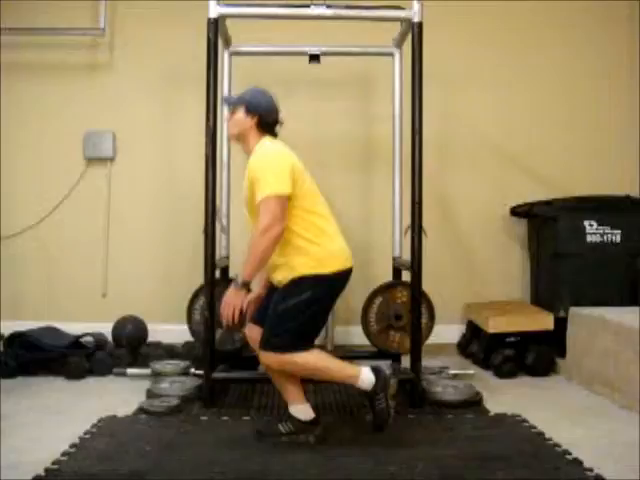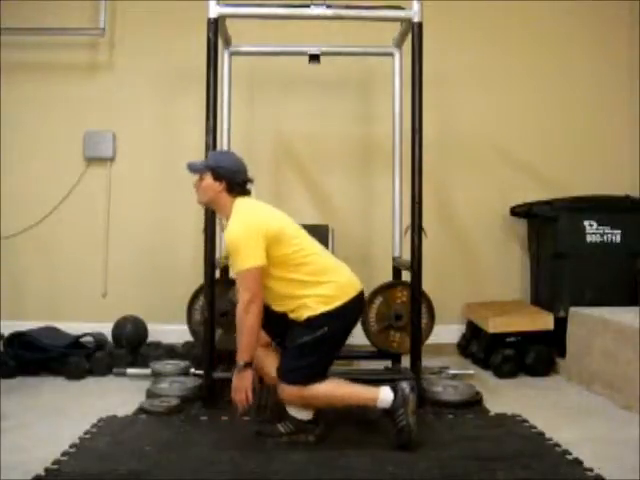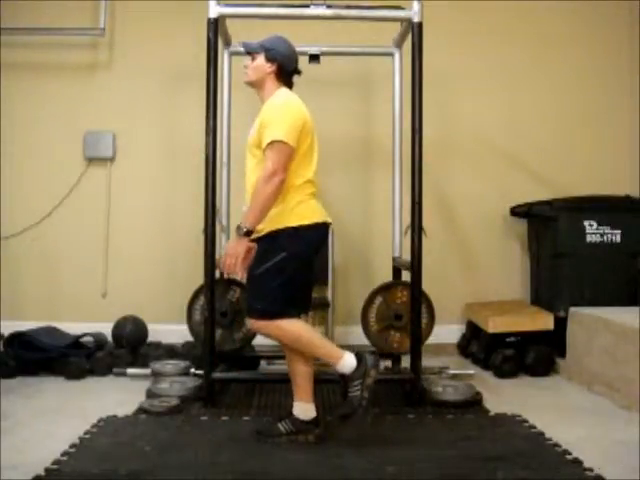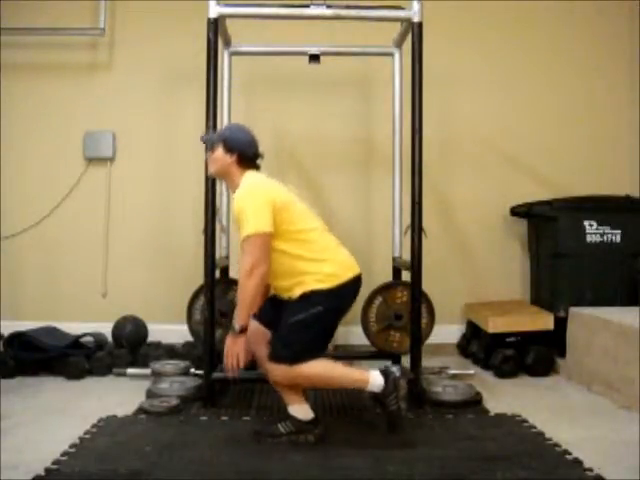
dt=1s
person 1, frame 1
left shoulder: (268, 157)
right shoulder: (266, 157)
left elbow: (271, 227)
right elbow: (274, 230)
left wrist: (240, 284)
right wrist: (260, 287)
left hip: (317, 268)
right hip: (303, 266)
left knee: (275, 354)
right knee: (257, 334)
left ankle: (370, 379)
right ankle: (302, 418)
person 1, frame 2
left shoulder: (242, 226)
right shoulder: (248, 212)
left elbow: (250, 301)
right elbow: (256, 295)
left wrist: (243, 368)
left hip: (330, 301)
right hip: (323, 293)
left knee: (293, 387)
right knee: (253, 341)
left ankle: (390, 398)
right ankle: (302, 419)
person 1, frame 3
left shoulder: (281, 106)
right shoulder: (276, 109)
left elbow: (273, 176)
left wrist: (242, 232)
right wrist: (254, 238)
left hip: (292, 228)
right hip: (292, 227)
left knee: (264, 317)
right knee: (286, 321)
left ankle: (352, 365)
right ankle: (305, 417)
person 1, frame 4
left shoulder: (249, 194)
right shoulder: (254, 188)
left elbow: (254, 268)
right elbow: (261, 267)
left wrist: (237, 331)
right wrist: (245, 327)
left hip: (328, 282)
right hip: (316, 277)
left knee: (282, 368)
right knee: (255, 335)
left ankle: (380, 382)
right ankle: (302, 418)
